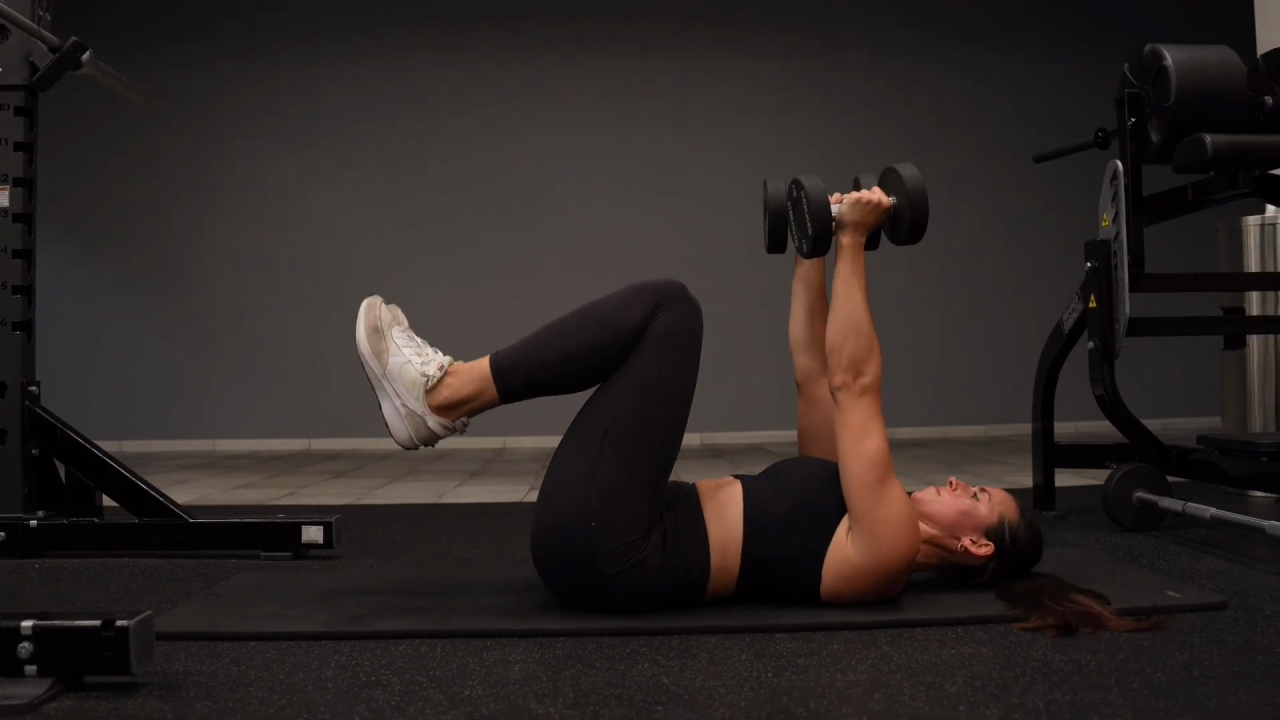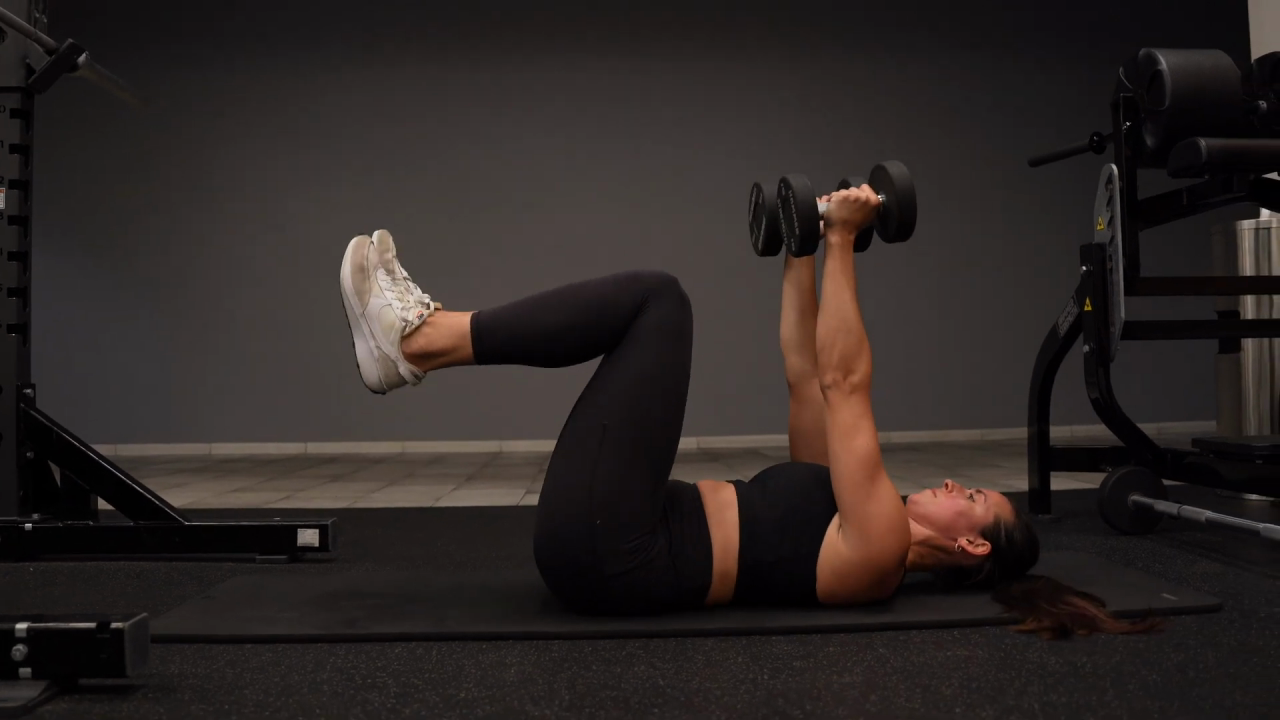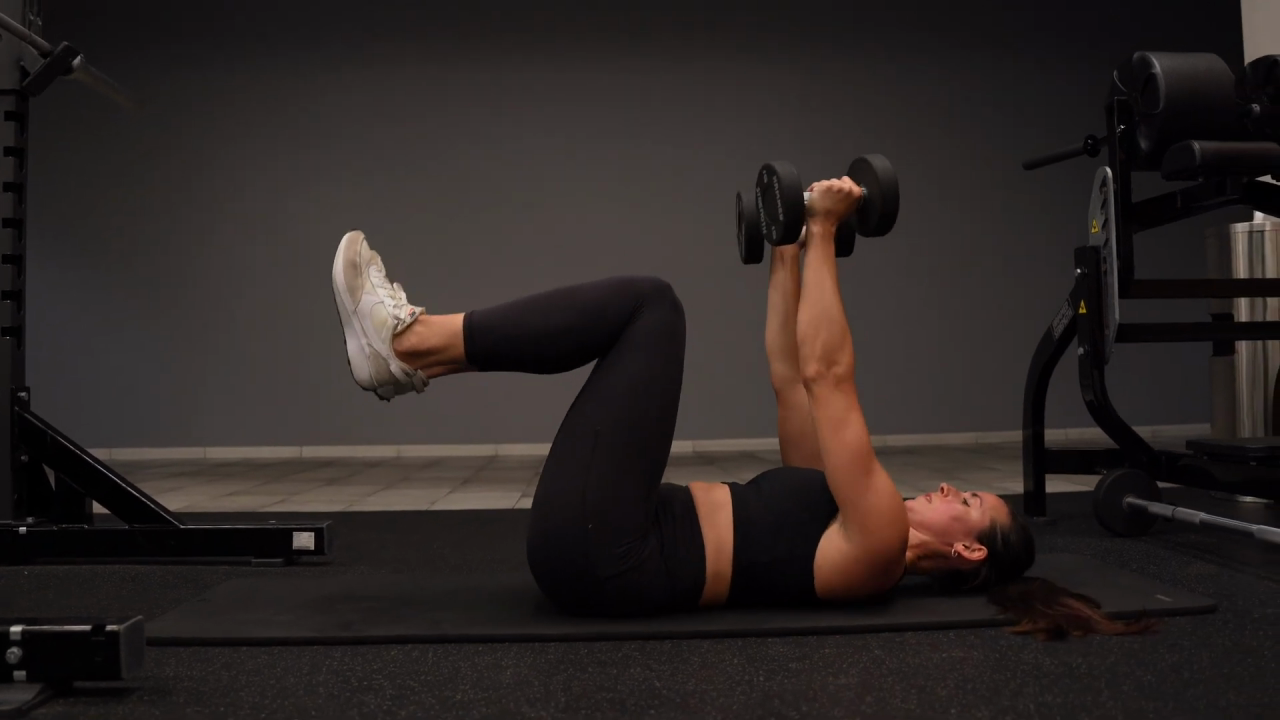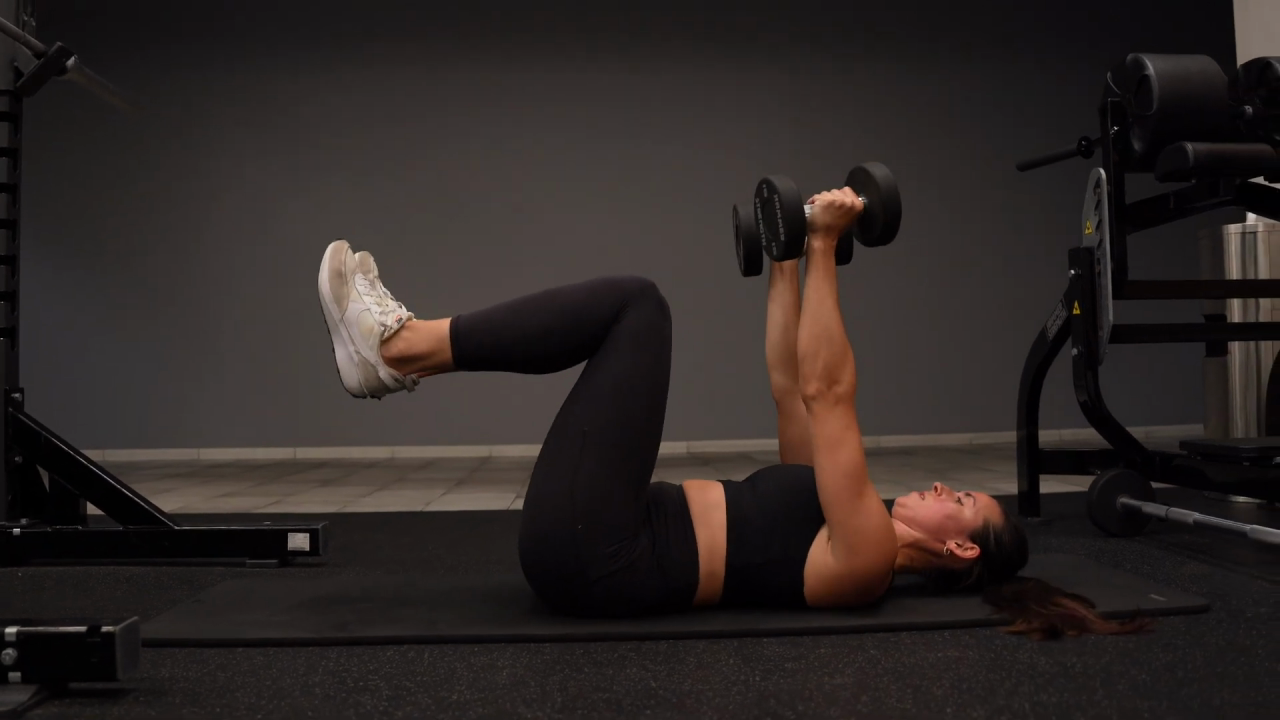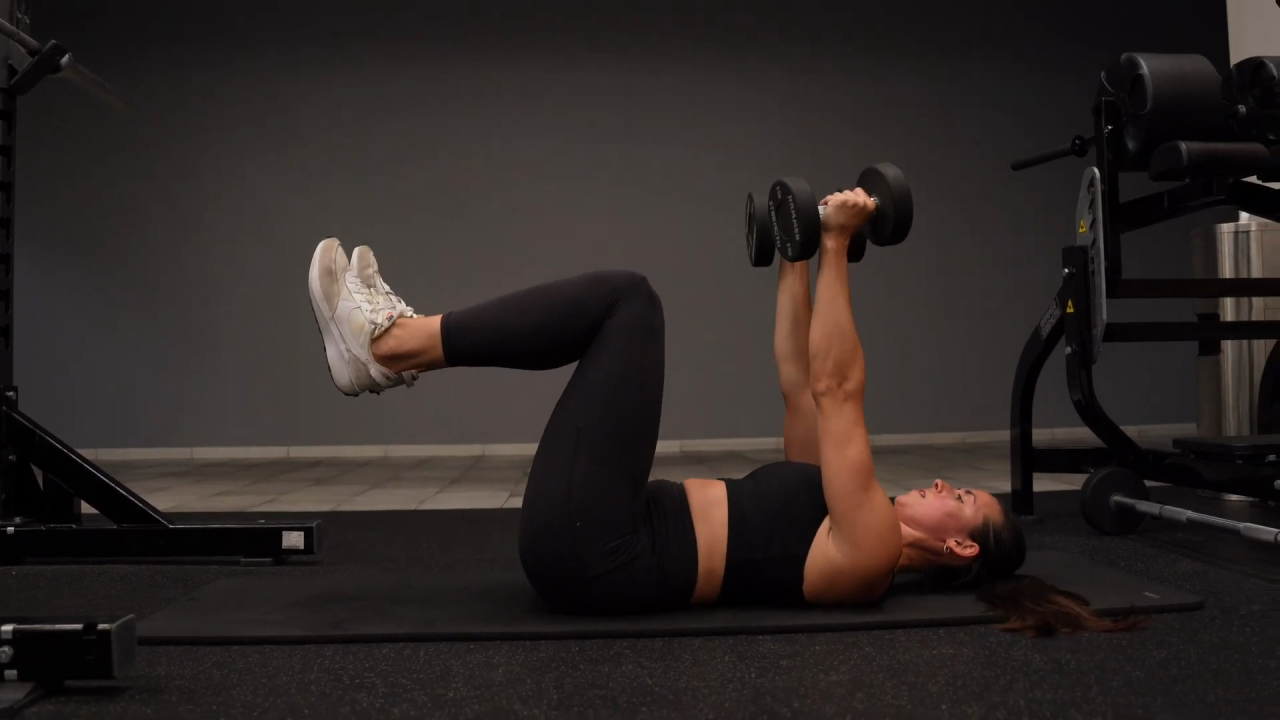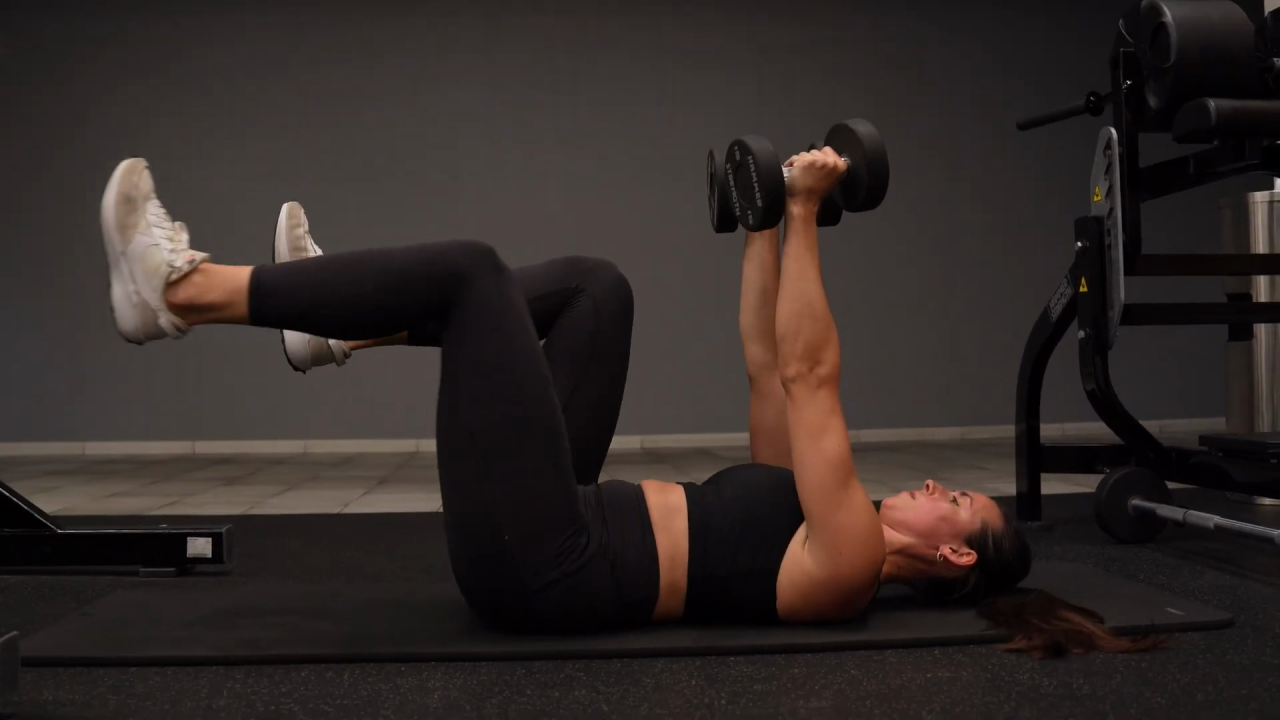
dt=0.3s
person 1, frame 1
left shoulder: (886, 549)
right shoulder: (856, 522)
left elbow: (854, 386)
right elbow: (814, 374)
left wrist: (853, 242)
right wrist: (811, 249)
left hip: (601, 550)
right hip: (599, 539)
left knee: (667, 308)
right knee: (659, 320)
left ankle: (444, 396)
right ankle: (447, 389)
person 1, frame 2
left shoulder: (879, 550)
right shoulder: (847, 520)
left elbow: (845, 385)
right elbow: (806, 379)
left wrist: (842, 242)
right wrist: (800, 252)
left hip: (606, 554)
right hip: (605, 541)
left knee: (657, 297)
right knee: (648, 314)
left ankle: (417, 342)
right ankle: (422, 339)
person 1, frame 3
left shoulder: (876, 549)
right shoulder: (845, 521)
left elbow: (829, 379)
right elbow: (790, 377)
left wrist: (823, 233)
right wrist: (786, 251)
left hip: (600, 555)
right hip: (604, 544)
left knee: (648, 305)
right knee: (642, 316)
left ankle: (409, 341)
right ankle: (417, 350)
person 1, frame 4
left shoulder: (865, 558)
right shoulder: (837, 525)
left elbow: (828, 395)
right elbow: (788, 385)
left wrist: (824, 249)
right wrist: (784, 261)
left hip: (590, 555)
right hip: (591, 544)
left knee: (635, 306)
right knee: (629, 318)
left ankle: (400, 349)
right ankle: (407, 347)
person 1, frame 5
left shoulder: (869, 554)
right shoulder: (841, 522)
left elbow: (838, 390)
right elbow: (796, 381)
left wrist: (836, 248)
right wrist: (796, 257)
left hip: (591, 554)
right hip: (593, 544)
left knee: (626, 298)
right knee: (625, 310)
left ankle: (390, 343)
right ankle: (400, 342)
person 1, frame 6
left shoulder: (850, 563)
right shoulder: (822, 523)
left elbow: (810, 376)
right elbow: (766, 362)
left wrist: (806, 215)
right wrist: (767, 223)
left hip: (542, 570)
right hip: (559, 538)
left knee: (475, 268)
right knee: (593, 284)
left ankle: (182, 291)
right ankle: (351, 320)
